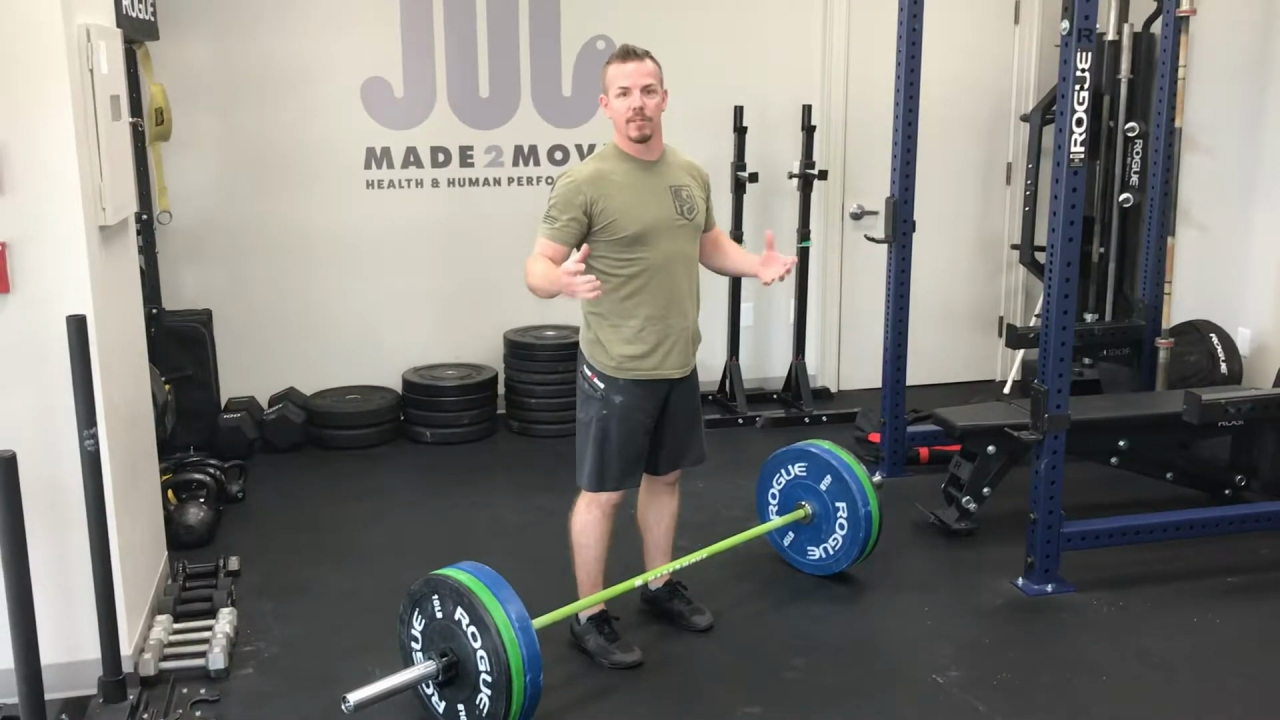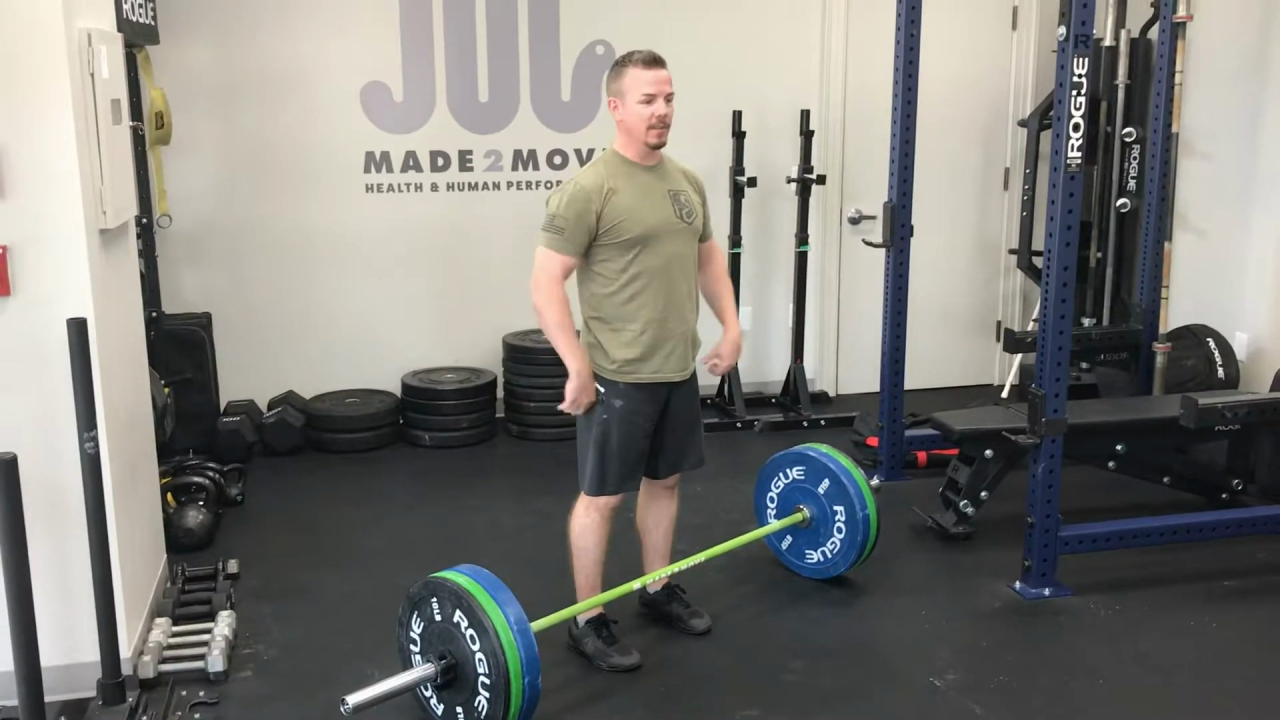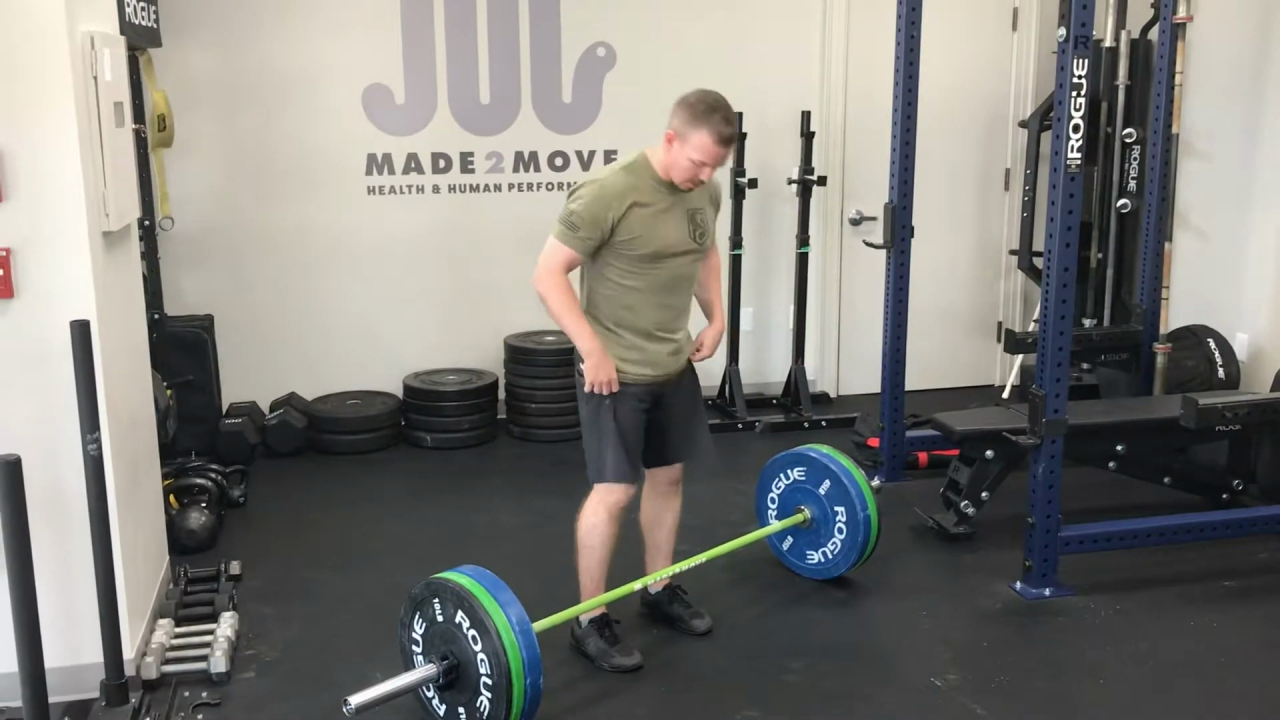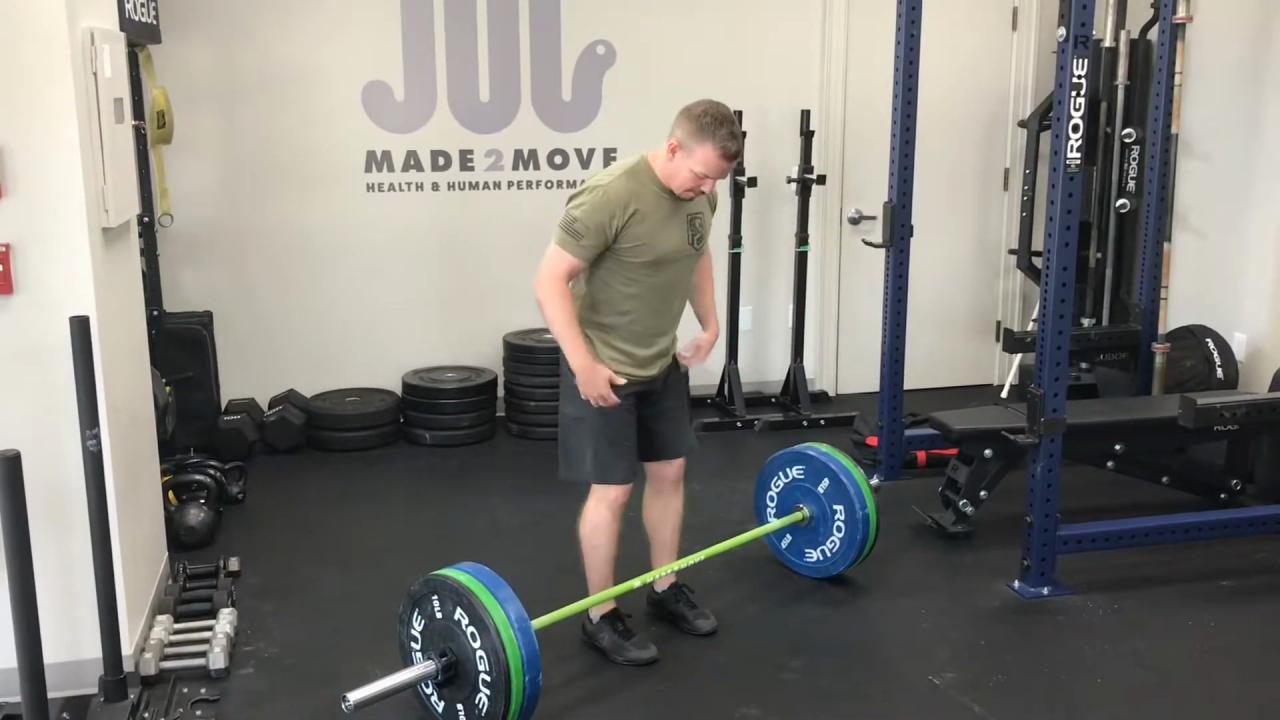
dt=0.5s
person 1, frame 1
left shoulder: (691, 174)
right shoulder: (585, 183)
left elbow: (709, 243)
right elbow: (538, 265)
left wrist: (755, 264)
right wrist: (562, 279)
left hip: (679, 364)
right hip: (617, 369)
left knee: (665, 477)
right knee: (603, 493)
left ankle: (659, 585)
right ankle: (589, 617)
person 1, frame 2
left shoulder: (686, 180)
right shoulder: (587, 190)
left elbow: (708, 257)
right elbow: (546, 284)
left wrist: (730, 325)
right wrist: (576, 368)
left hip: (678, 370)
right hip: (618, 378)
left knee: (664, 481)
right knee: (601, 496)
left ankle: (657, 589)
right ankle: (587, 620)
person 1, frame 3
left shoulder: (706, 193)
right shoulder: (609, 192)
right elbow: (549, 274)
left wrist: (716, 321)
right wrist: (593, 350)
left hip: (673, 365)
right hip: (617, 371)
left knee: (667, 477)
right knee: (614, 491)
left ankle: (660, 588)
right ankle: (590, 621)
person 1, frame 4
left shoulder: (700, 194)
right shoulder: (610, 197)
right elbow: (551, 279)
left wrist: (709, 326)
right wrist: (582, 363)
left hip: (662, 363)
right hip: (604, 369)
left knee: (669, 473)
right knee: (612, 491)
left ankle: (665, 588)
right ankle: (601, 617)
